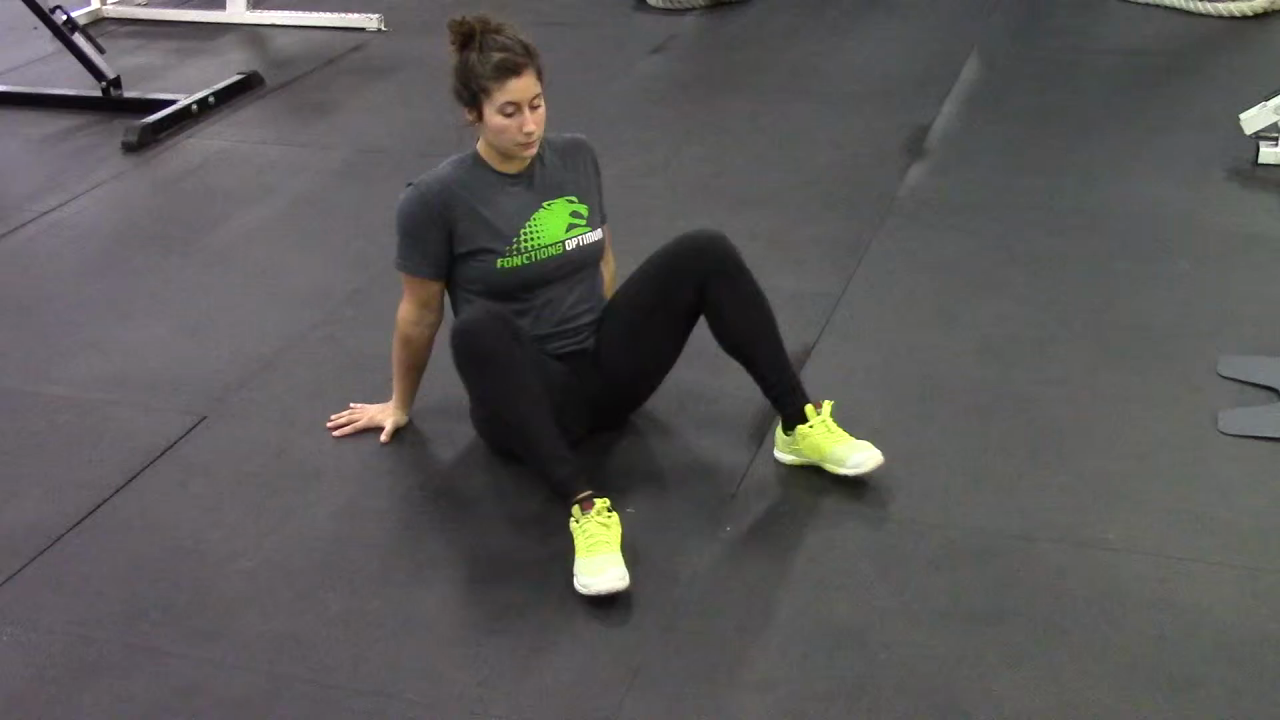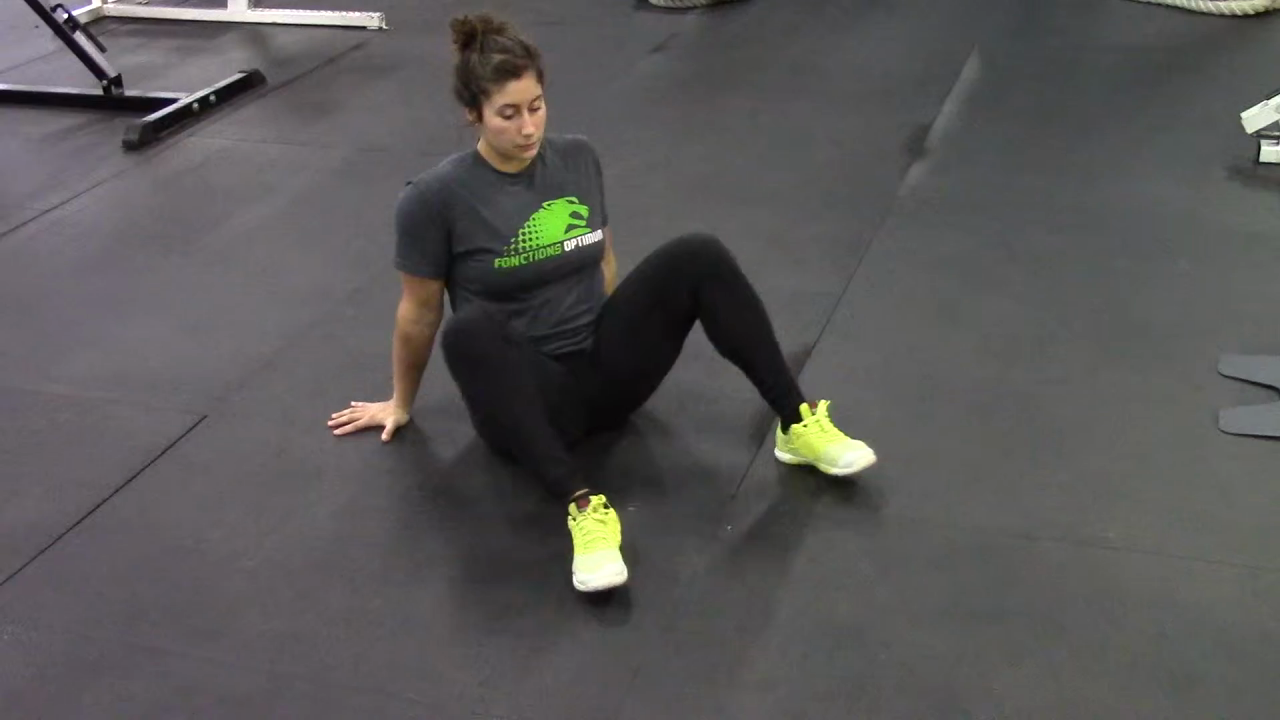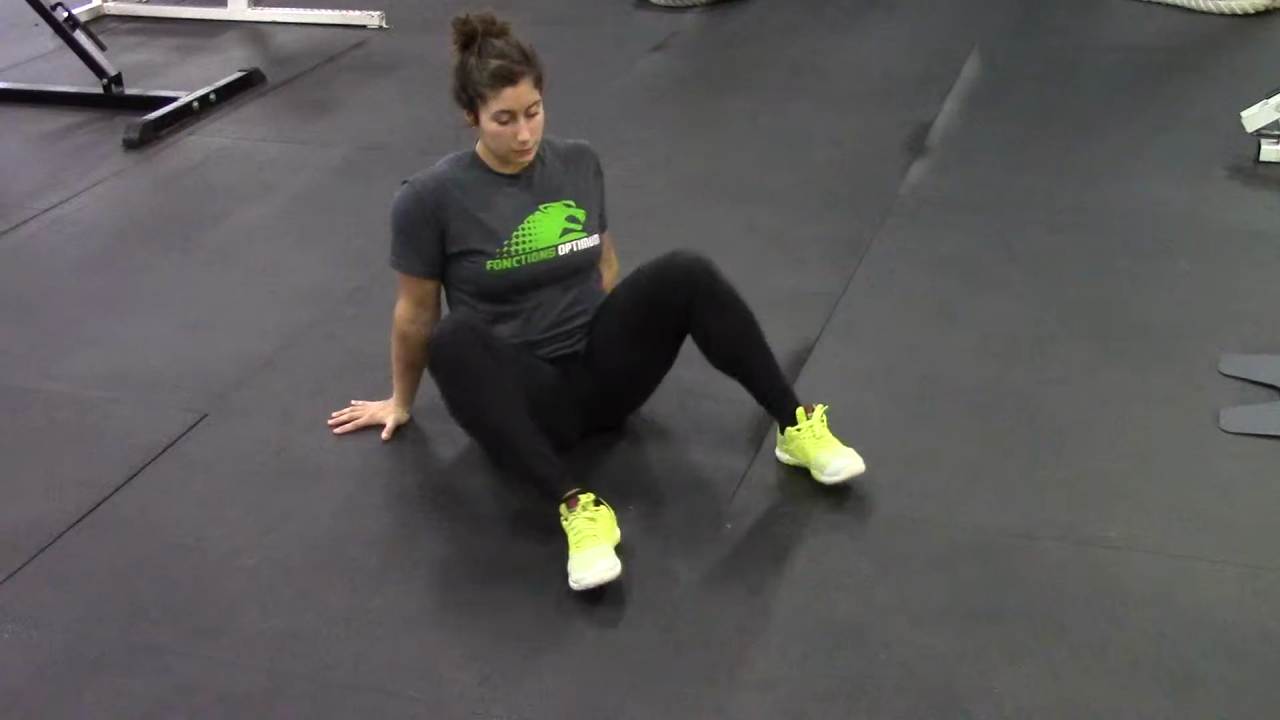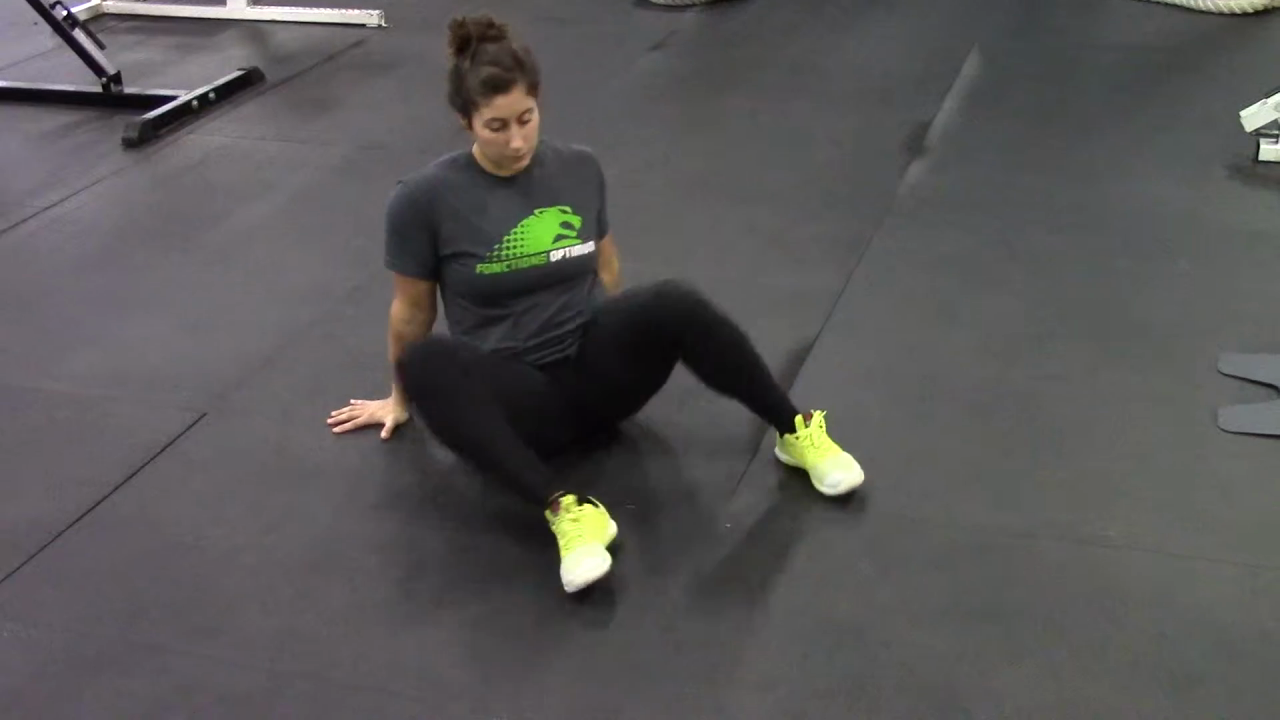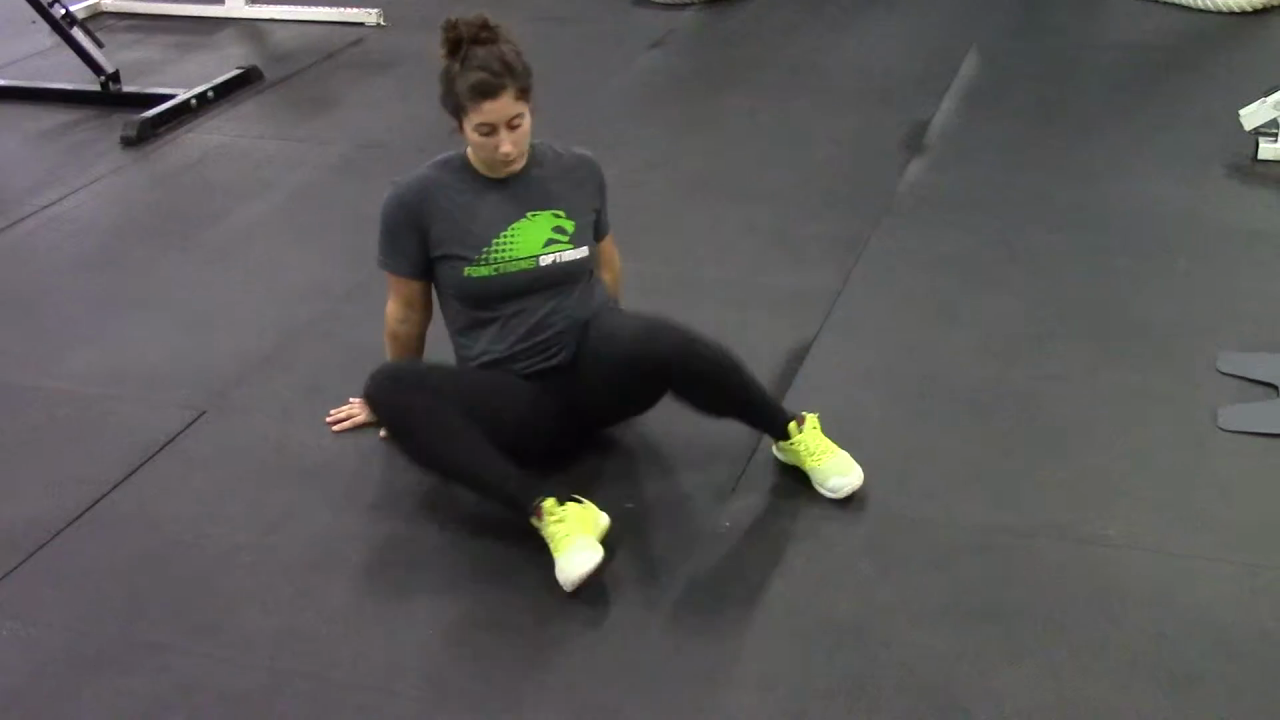
dt=0.1s
person 1, frame 1
left shoulder: (576, 156)
right shoulder: (437, 199)
right elbow: (419, 313)
right wrist: (400, 404)
left hip: (608, 369)
right hip: (528, 393)
left knee: (705, 252)
right knee: (479, 329)
left ankle: (801, 426)
right ankle: (585, 507)
person 1, frame 2
left shoulder: (578, 157)
right shoulder: (436, 197)
right elbow: (419, 312)
right wrist: (401, 403)
left hip: (607, 370)
right hip: (526, 393)
left knee: (699, 256)
right knee: (470, 330)
left ankle: (798, 424)
right ankle: (582, 505)
person 1, frame 3
left shoulder: (578, 161)
right shoulder: (432, 197)
right elbow: (416, 312)
right wrist: (401, 400)
left hip: (605, 367)
right hip: (524, 395)
left knee: (686, 273)
right knee: (447, 347)
left ankle: (796, 424)
right ankle: (576, 506)
person 1, frame 4
left shoulder: (579, 167)
right shoulder: (425, 198)
right elbow: (412, 312)
right wrist: (401, 400)
left hip: (599, 372)
right hip: (518, 399)
left knee: (673, 305)
right knee: (423, 361)
left ankle: (795, 429)
right ankle: (563, 507)
person 1, frame 5
left shoulder: (576, 171)
right shoulder: (419, 200)
right elbow: (406, 312)
right wrist: (405, 398)
left hip: (590, 358)
right hip: (511, 396)
left knee: (658, 345)
right knee: (387, 387)
left ankle: (792, 430)
right ankle: (550, 513)
